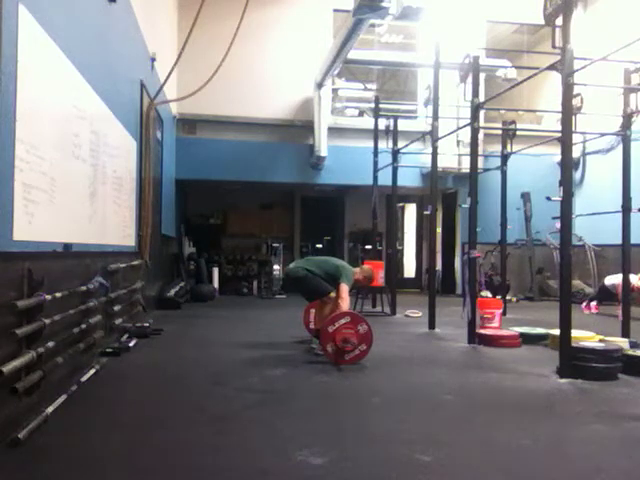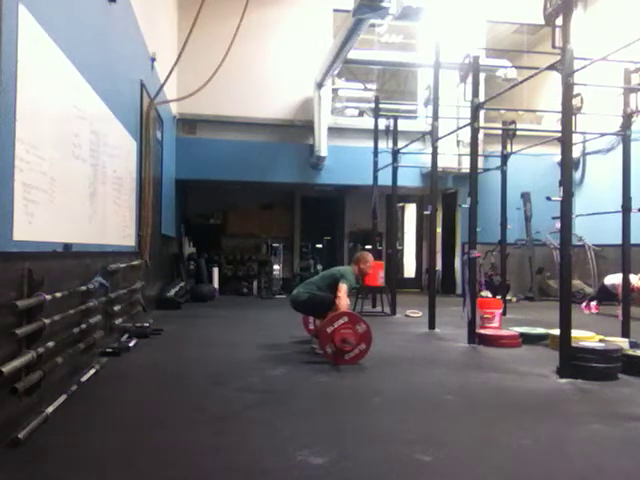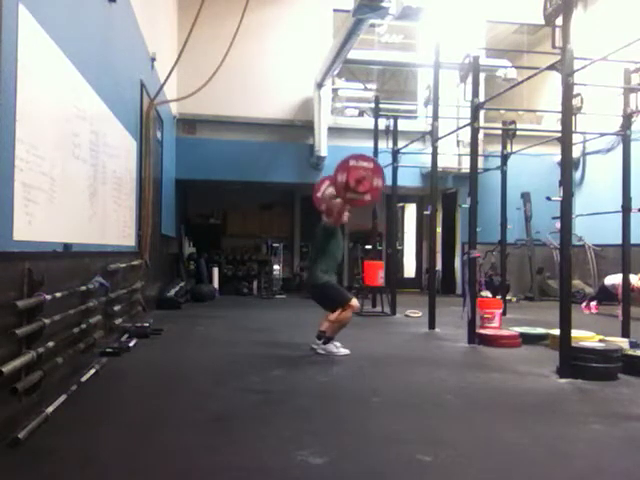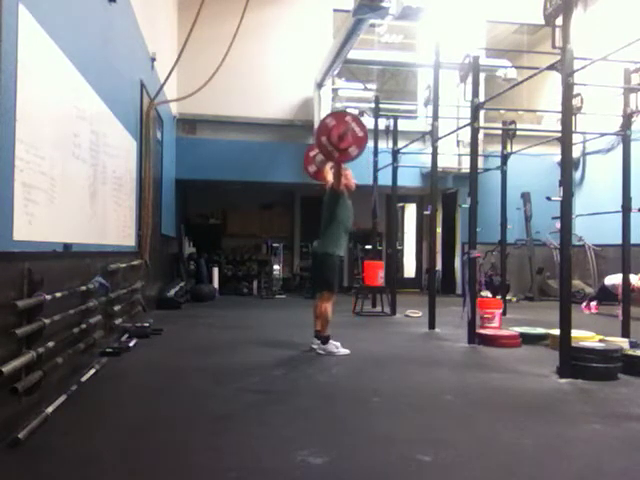
dt=1s
person 1, frame 1
left shoulder: (344, 270)
right shoulder: (348, 274)
left elbow: (338, 296)
right elbow: (343, 298)
left hip: (294, 271)
right hip: (299, 272)
left knee: (326, 299)
right knee: (330, 298)
left ankle: (318, 338)
person 1, frame 2
left shoulder: (346, 272)
right shoulder: (348, 275)
left elbow: (338, 297)
right elbow: (341, 298)
left hip: (300, 295)
right hip: (302, 297)
right knee: (338, 306)
person 1, frame 3
left shoulder: (331, 227)
right shoulder: (329, 227)
left elbow: (332, 212)
right elbow: (337, 211)
left wrist: (333, 199)
left hip: (321, 279)
right hip: (320, 281)
left knee: (342, 307)
right knee: (352, 305)
left ankle: (320, 338)
right ankle: (326, 343)
person 1, frame 4
left shoulder: (336, 193)
right shoulder: (338, 193)
left elbow: (328, 178)
right elbow: (335, 178)
left wrist: (328, 165)
left hip: (326, 252)
right hip: (328, 252)
left knee: (322, 296)
right knee: (327, 296)
left ankle: (318, 338)
right ankle: (324, 342)
